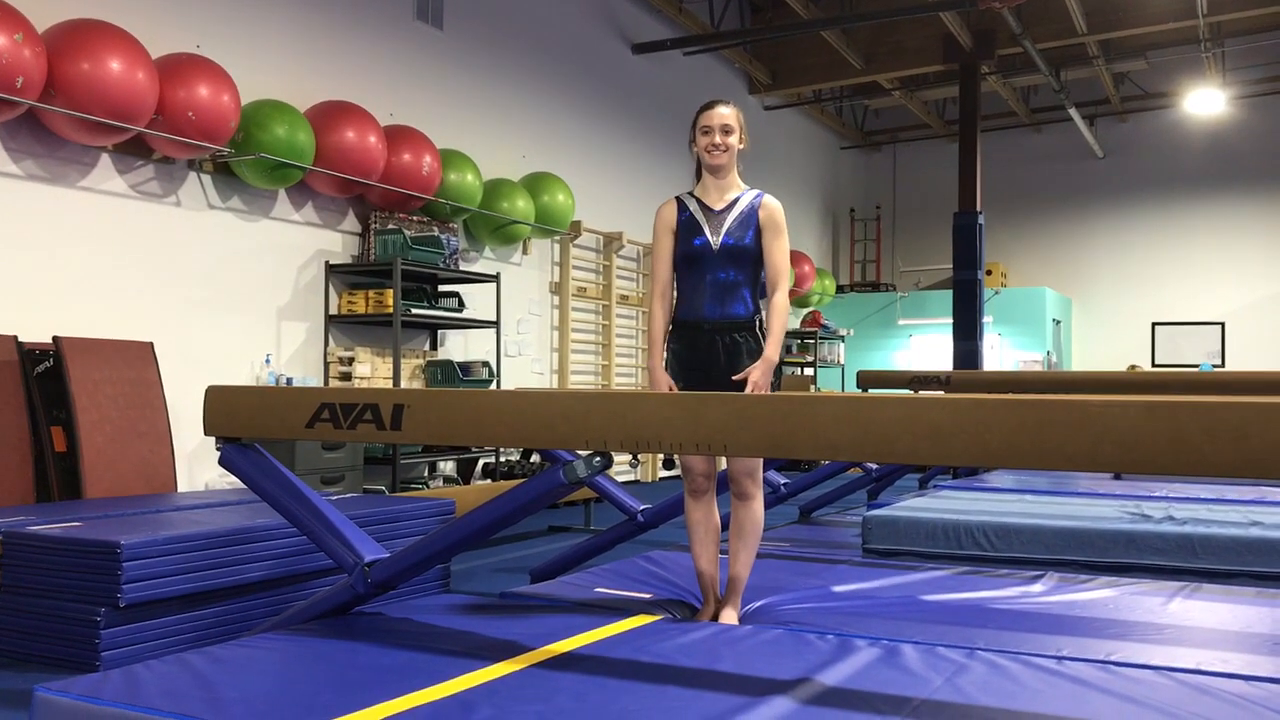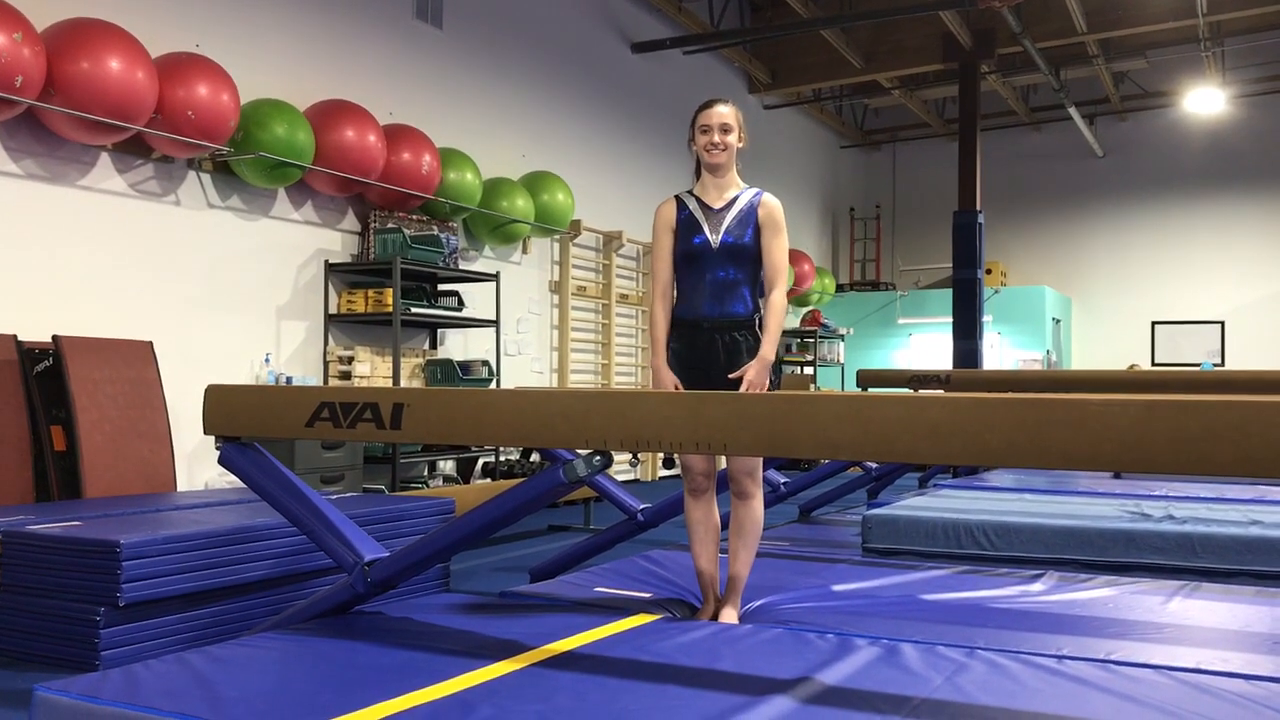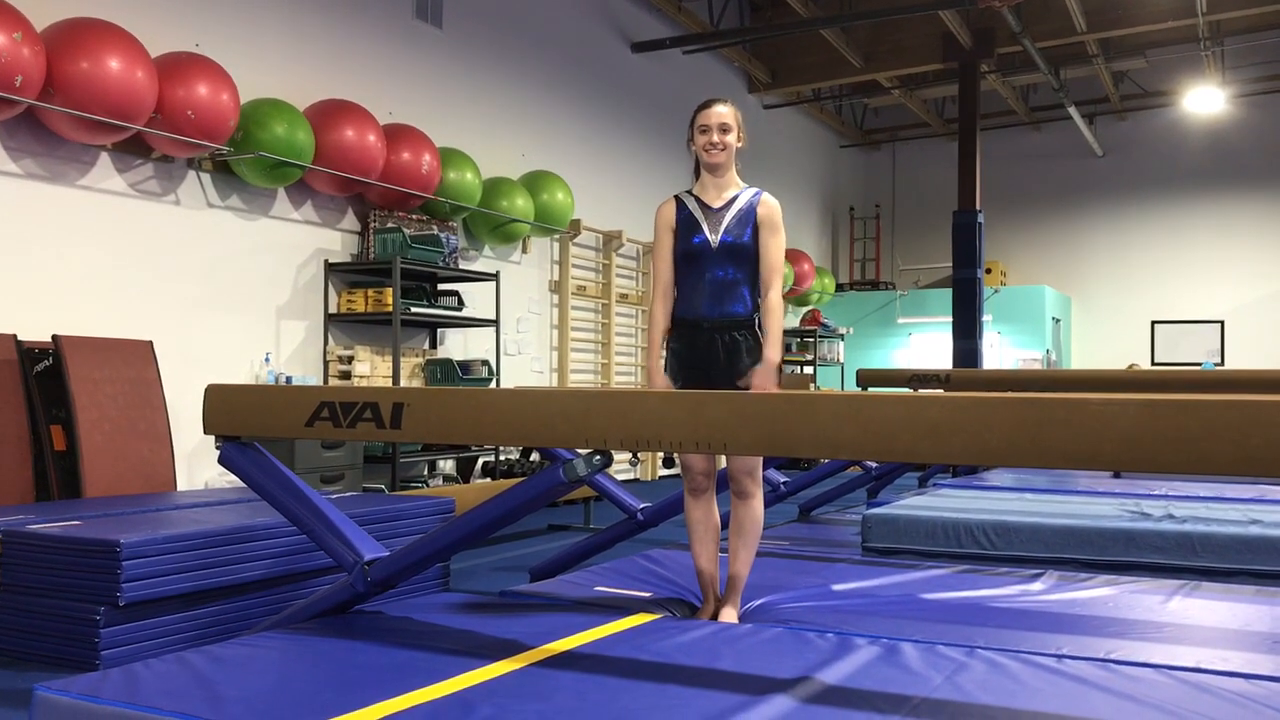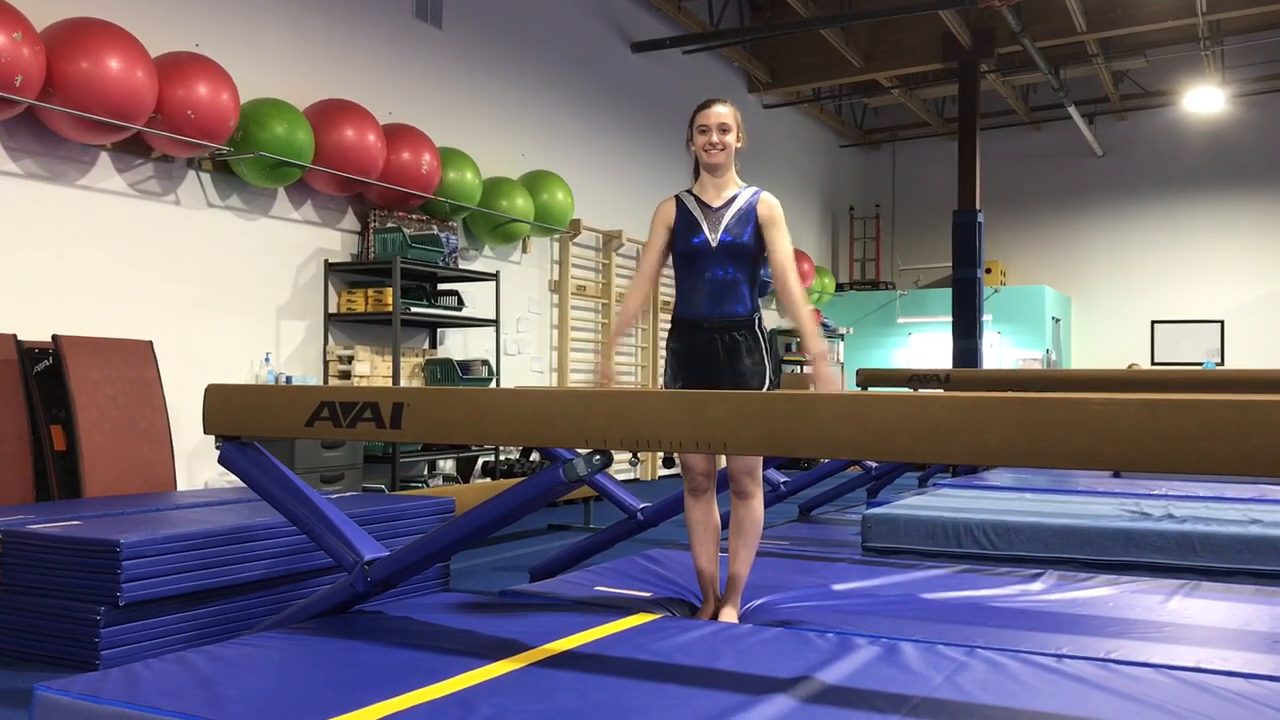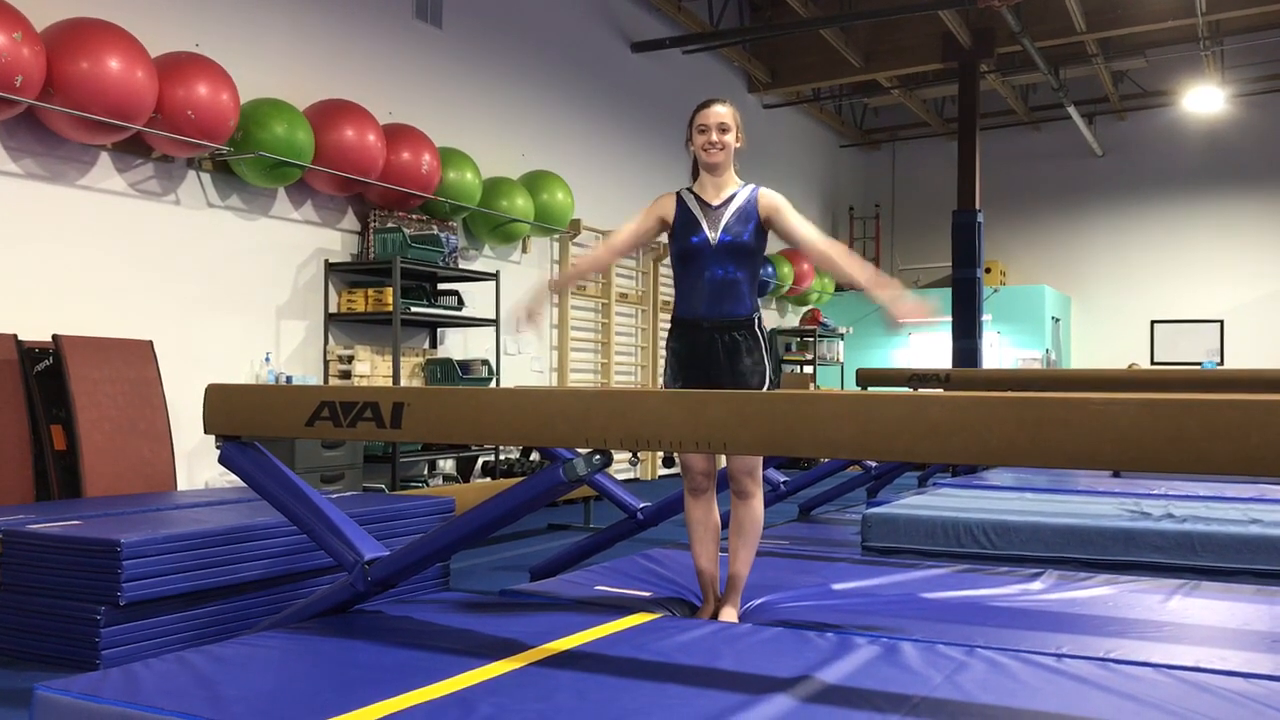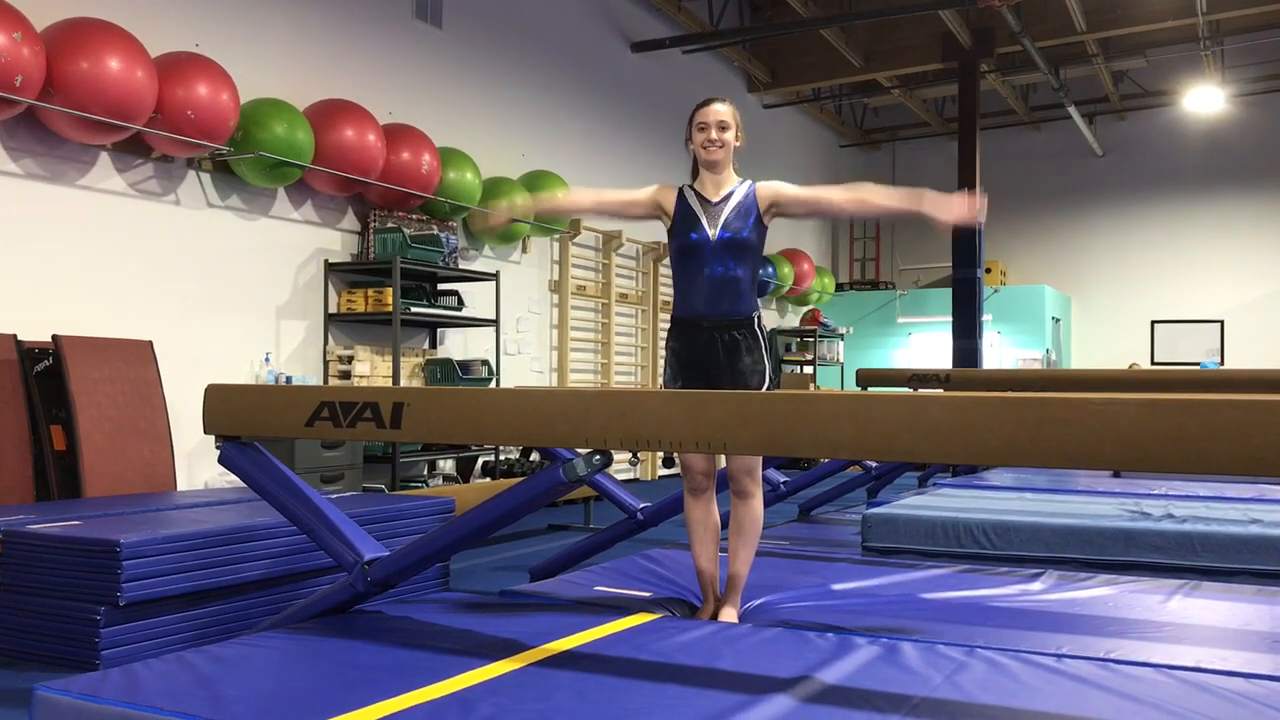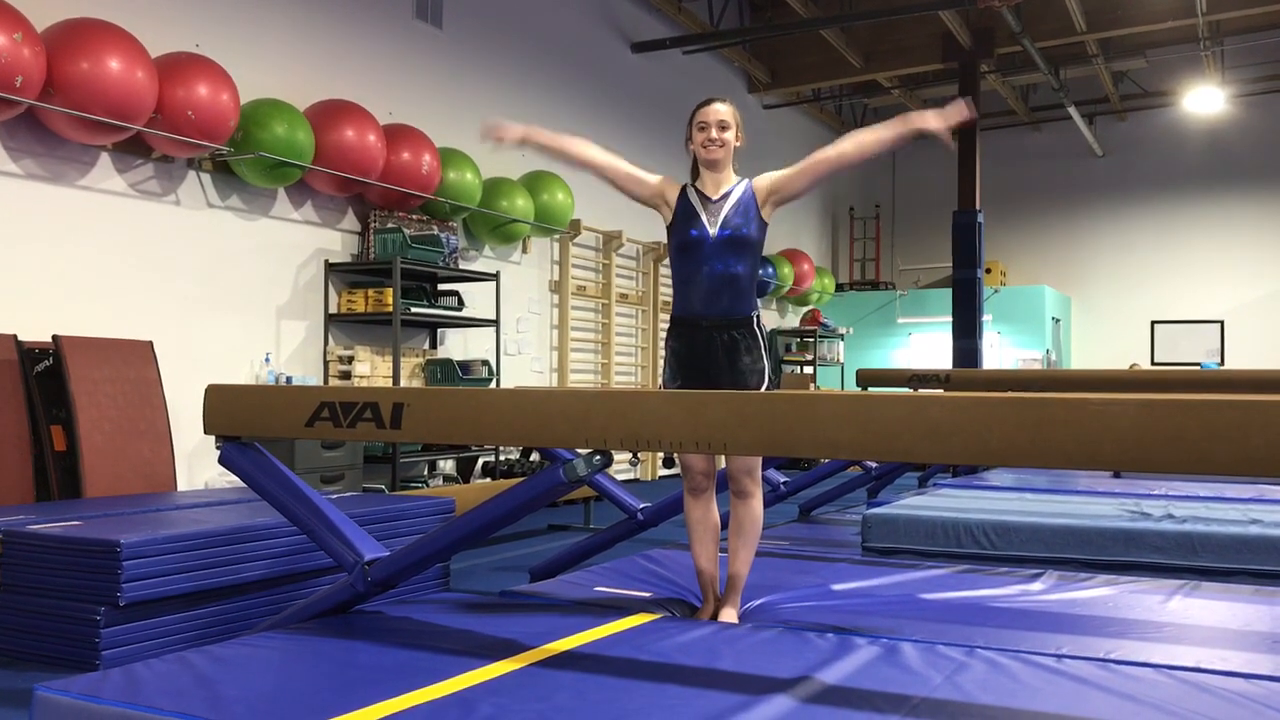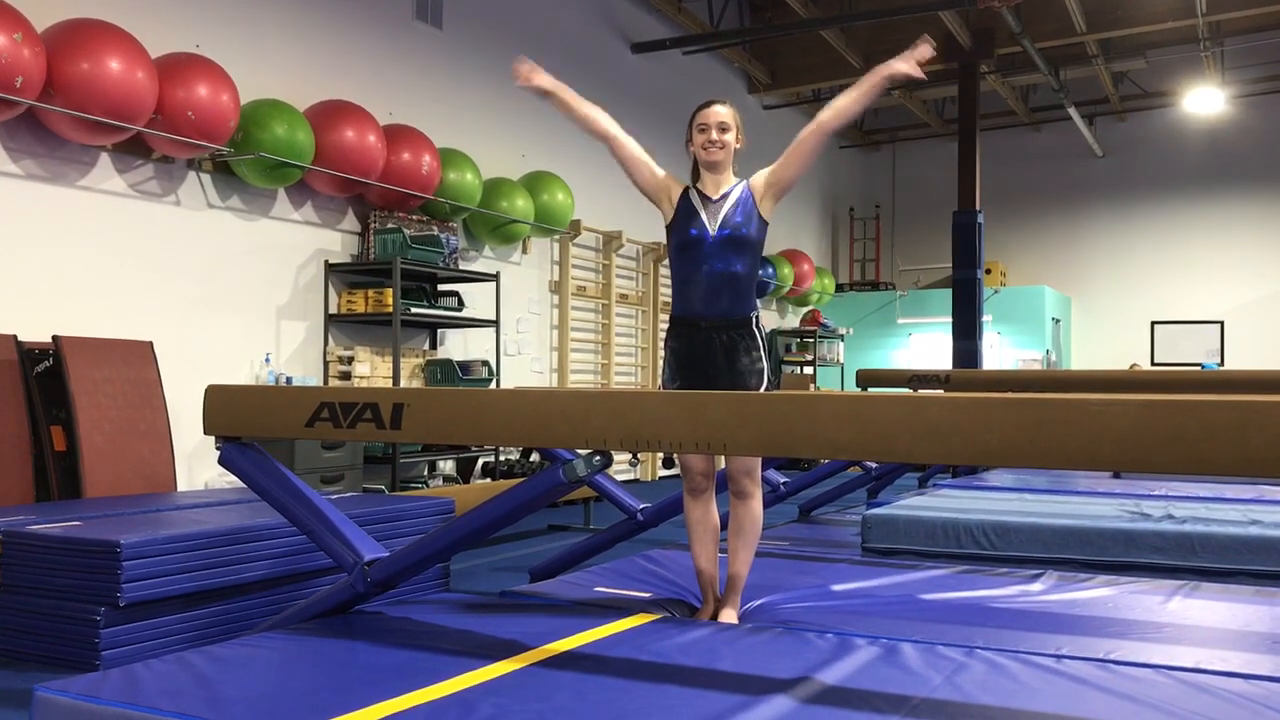
dt=0.1s
person 1, frame 1
left shoulder: (765, 208)
right shoulder: (673, 212)
left elbow: (778, 289)
right elbow: (660, 293)
left wrist: (769, 358)
right wrist: (656, 364)
left hip: (743, 347)
right hip: (689, 348)
left knee: (745, 479)
right knee: (696, 479)
left ankle: (733, 601)
right ankle: (708, 598)
person 1, frame 2
left shoulder: (764, 207)
right shoulder: (672, 211)
left elbow: (775, 289)
right elbow: (662, 292)
left wrist: (762, 358)
right wrist: (659, 363)
left hip: (743, 346)
right hip: (688, 347)
left knee: (744, 479)
right knee: (697, 478)
left ankle: (732, 600)
right ankle: (708, 596)
person 1, frame 3
left shoulder: (763, 207)
right shoulder: (672, 210)
left elbow: (772, 290)
right elbow: (662, 292)
left wrist: (770, 360)
right wrist: (654, 364)
left hip: (742, 345)
right hip: (688, 347)
left knee: (745, 478)
right knee: (697, 478)
left ankle: (733, 599)
right ankle: (708, 596)
person 1, frame 4
left shoulder: (762, 205)
right shoulder: (672, 209)
left elbow: (788, 282)
right elbow: (643, 284)
left wrist: (816, 352)
right wrist: (610, 351)
left hip: (743, 344)
right hip: (688, 345)
left knee: (745, 477)
right knee: (696, 477)
left ankle: (732, 599)
right ankle: (707, 596)
person 1, frame 5
left shoulder: (762, 201)
right shoulder: (670, 206)
left elbow: (820, 246)
right elbow: (610, 249)
left wrist: (886, 290)
right wrist: (550, 290)
left hip: (743, 343)
right hip: (687, 345)
left knee: (745, 478)
right knee: (696, 478)
left ankle: (733, 599)
right ankle: (708, 596)
person 1, frame 6
left shoulder: (762, 197)
right shoulder: (669, 200)
left elbow: (837, 197)
right elbow: (596, 199)
left wrist: (920, 201)
right wrist: (527, 205)
left hip: (741, 343)
right hip: (687, 344)
left knee: (744, 478)
right knee: (697, 477)
left ankle: (734, 599)
right ankle: (708, 596)
person 1, frame 7
left shoulder: (761, 193)
right shoulder: (669, 195)
left elbow: (832, 158)
right elbow: (597, 159)
left wrist: (911, 124)
right wrist: (531, 136)
left hip: (741, 342)
right hip: (686, 343)
left knee: (744, 479)
right knee: (696, 478)
left ankle: (732, 600)
right ankle: (707, 596)
person 1, frame 8
left shoulder: (758, 193)
right shoulder: (671, 196)
left elbow: (820, 131)
right elbow: (613, 136)
left wrist: (883, 76)
right wrist: (553, 90)
left hip: (741, 346)
right hip: (685, 346)
left knee: (744, 480)
right knee: (696, 478)
left ankle: (733, 600)
right ankle: (708, 597)
